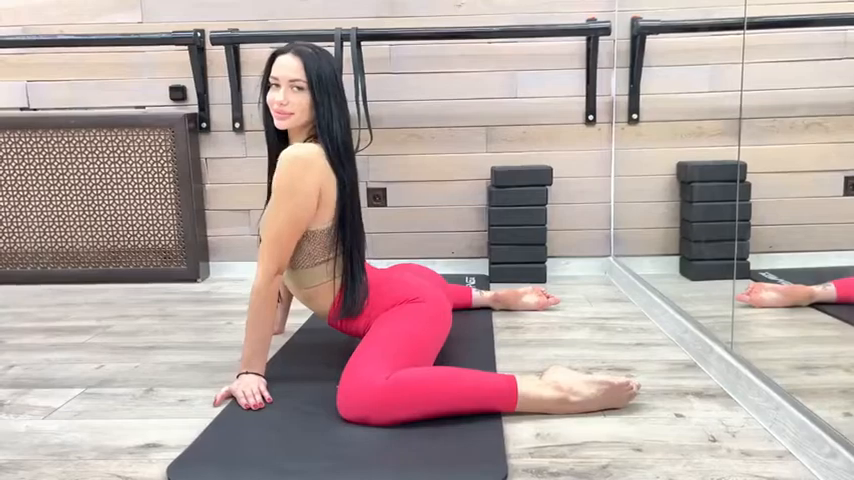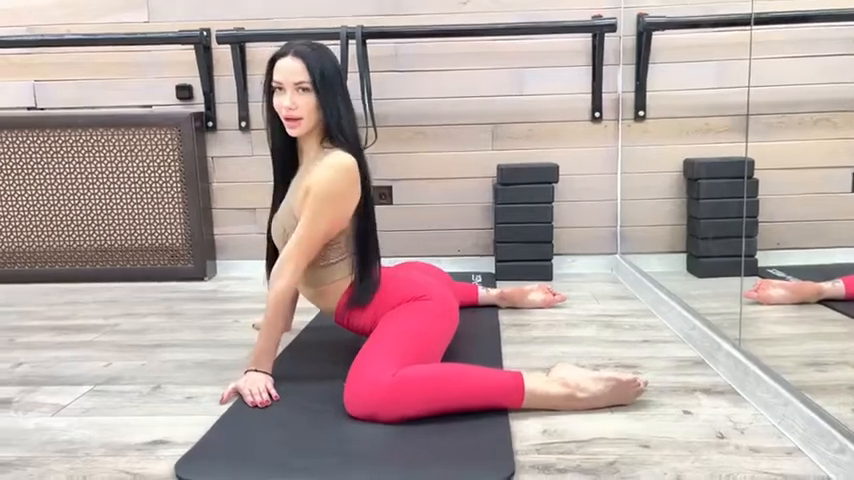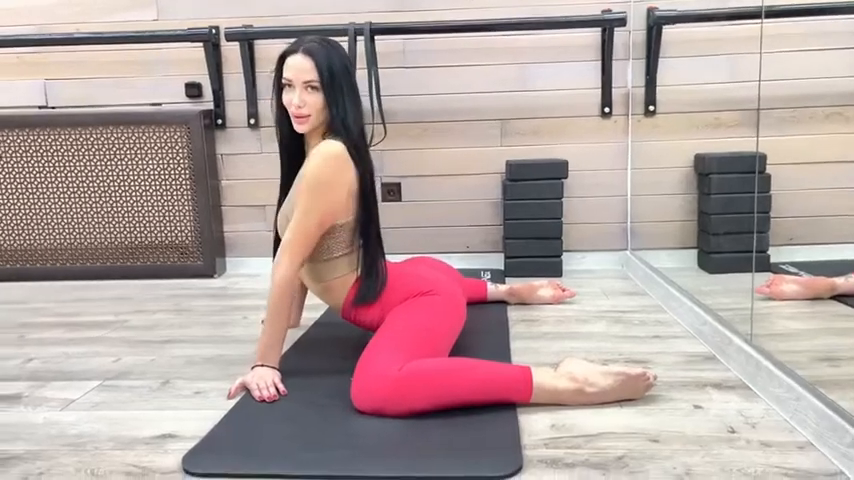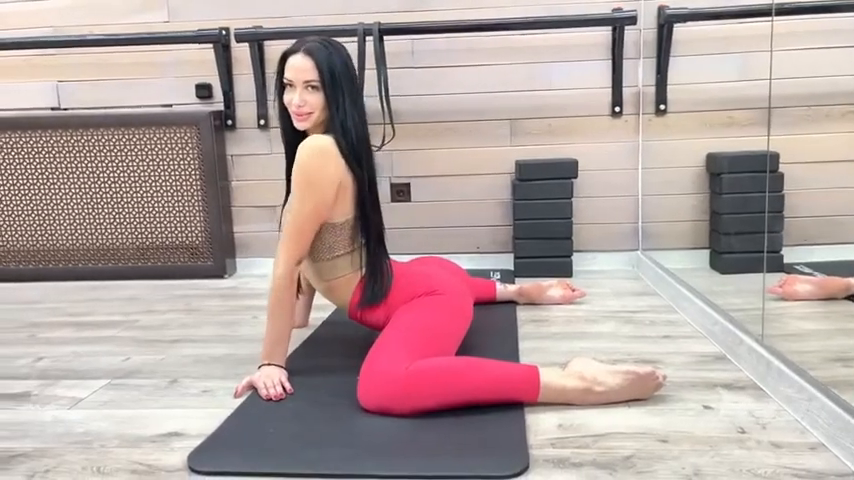
dt=0.5s
person 1, frame 1
left shoulder: (299, 160)
right shoulder: (315, 156)
left elbow: (267, 272)
right elbow: (290, 259)
left wrist: (251, 369)
right wrist: (278, 317)
left hip: (404, 303)
right hip: (388, 287)
left knee: (361, 398)
left ankle: (550, 390)
right ankle: (494, 297)
person 1, frame 2
left shoulder: (335, 168)
right shoulder: (304, 158)
left elbow: (288, 270)
right elbow: (295, 265)
left wrist: (258, 366)
right wrist: (280, 319)
left hip: (411, 300)
right hip: (397, 287)
left knee: (369, 396)
left ankle: (558, 387)
right ankle: (498, 294)
person 1, frame 3
left shoulder: (329, 157)
right shoulder: (311, 151)
left elbow: (288, 264)
right elbow: (303, 258)
left wrist: (265, 362)
right wrist: (291, 313)
left hip: (417, 296)
right hip: (407, 281)
left knee: (376, 389)
left ankle: (567, 382)
right ankle: (507, 291)
person 1, frame 4
left shoulder: (317, 151)
right shoulder: (328, 148)
left elbow: (288, 260)
right elbow: (313, 252)
left wrist: (272, 361)
right wrist: (300, 311)
left hip: (426, 295)
right hip: (415, 280)
left knee: (382, 389)
left ankle: (575, 382)
right ankle: (519, 291)
